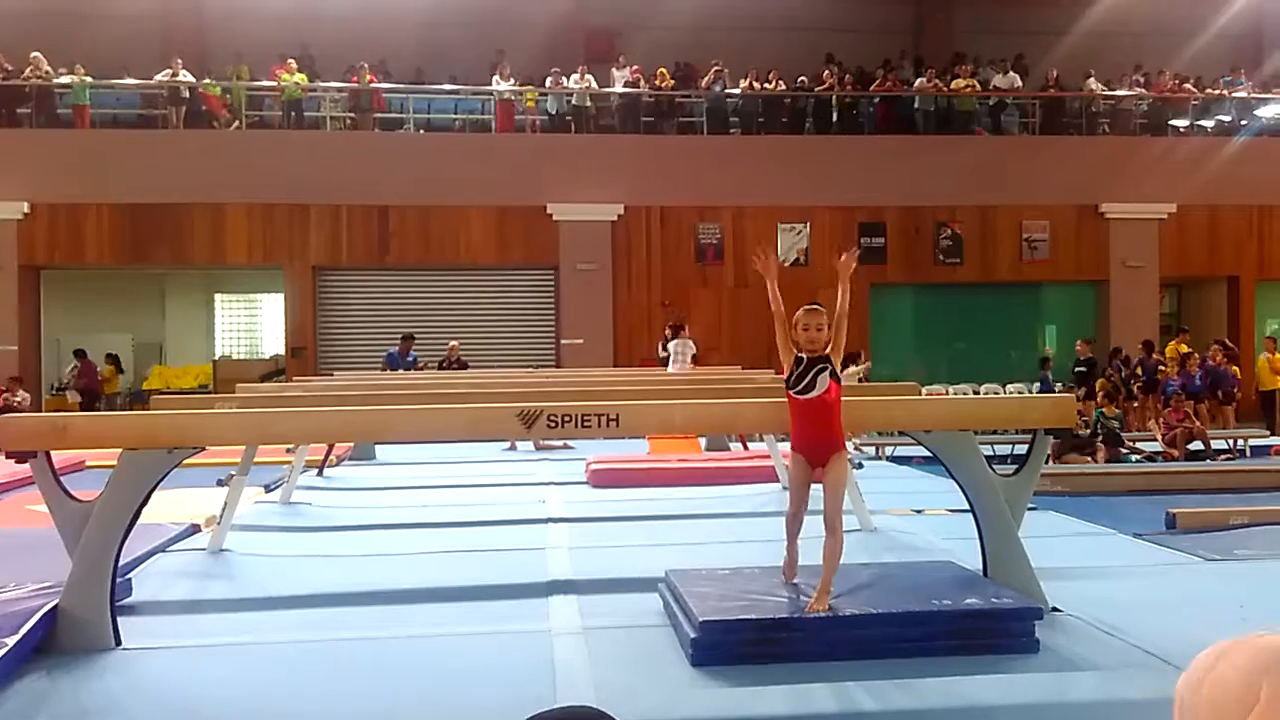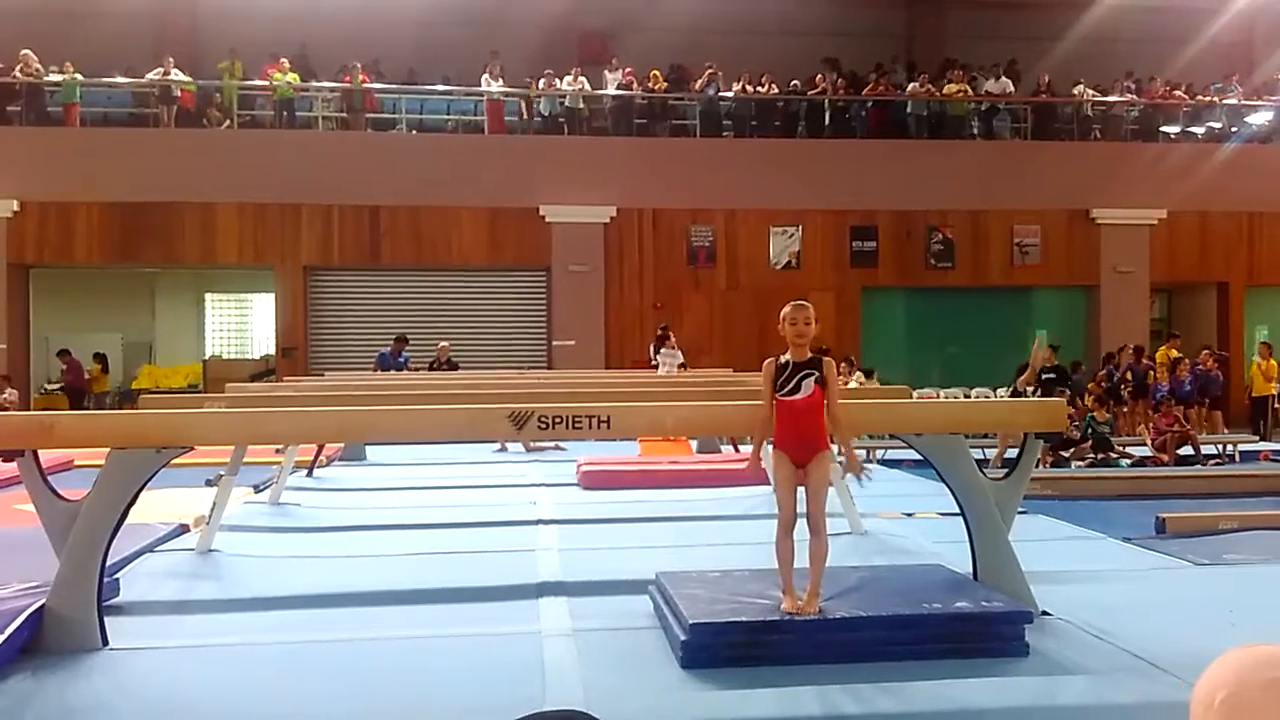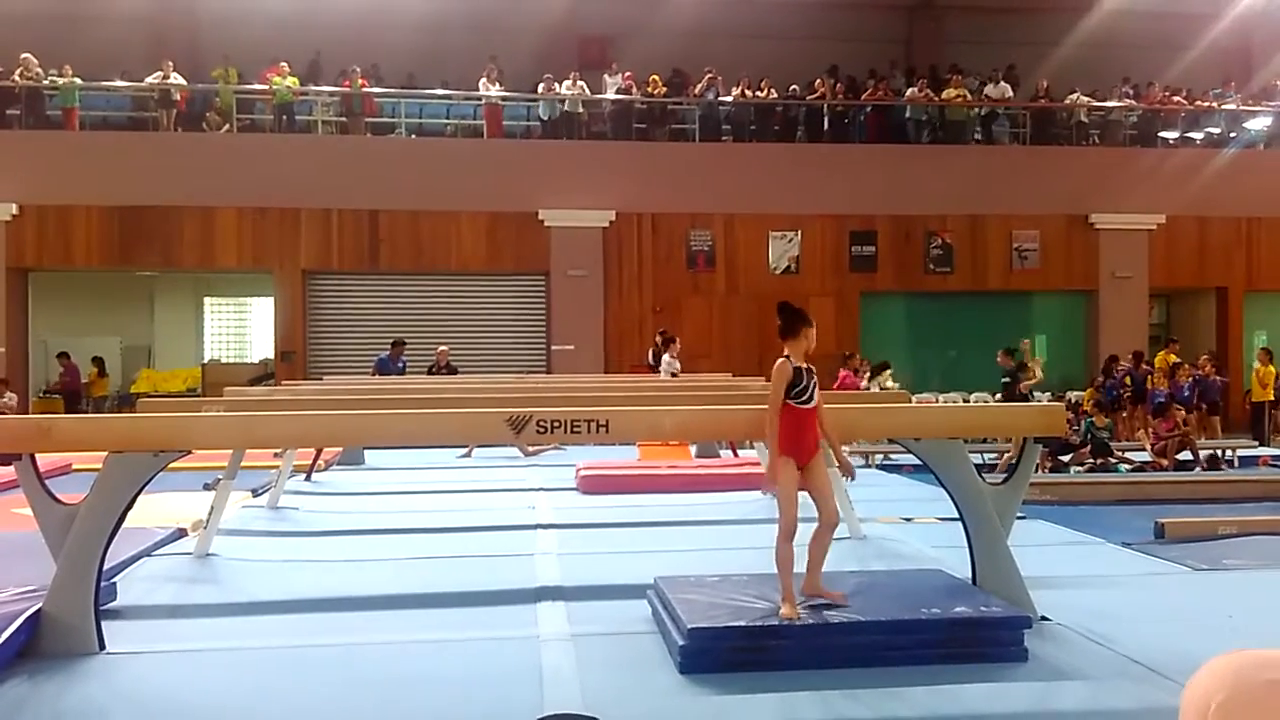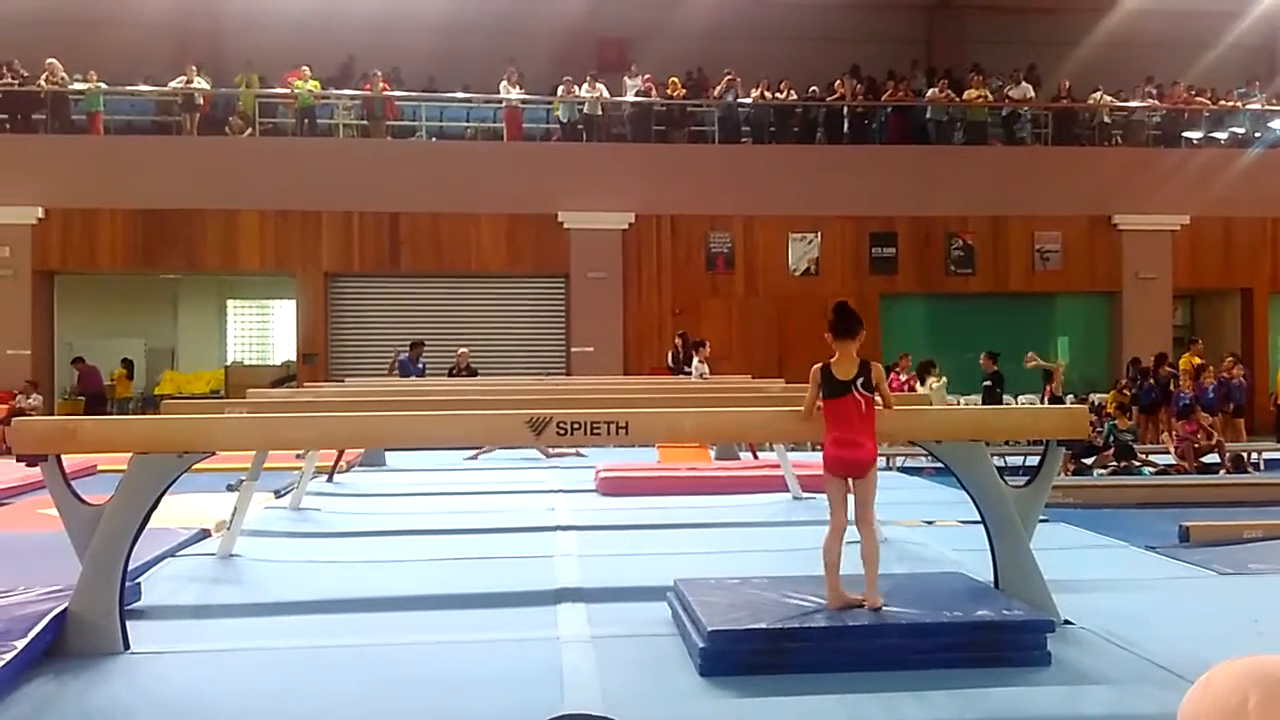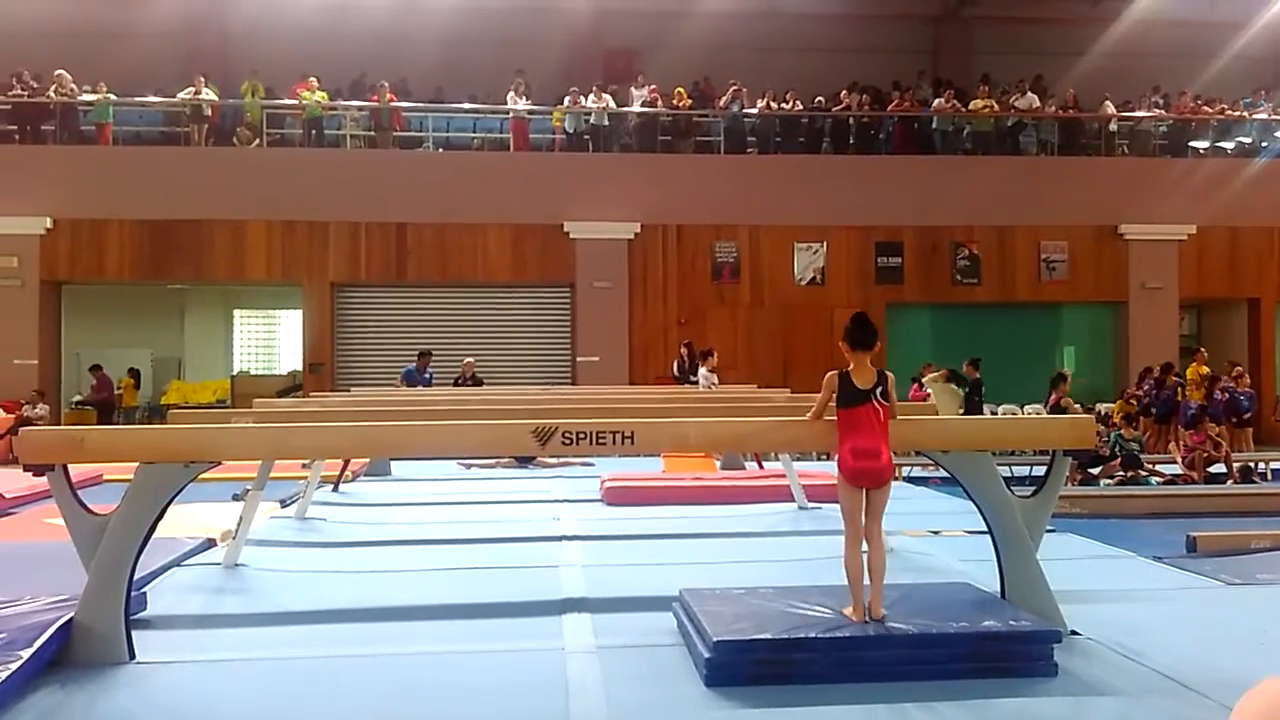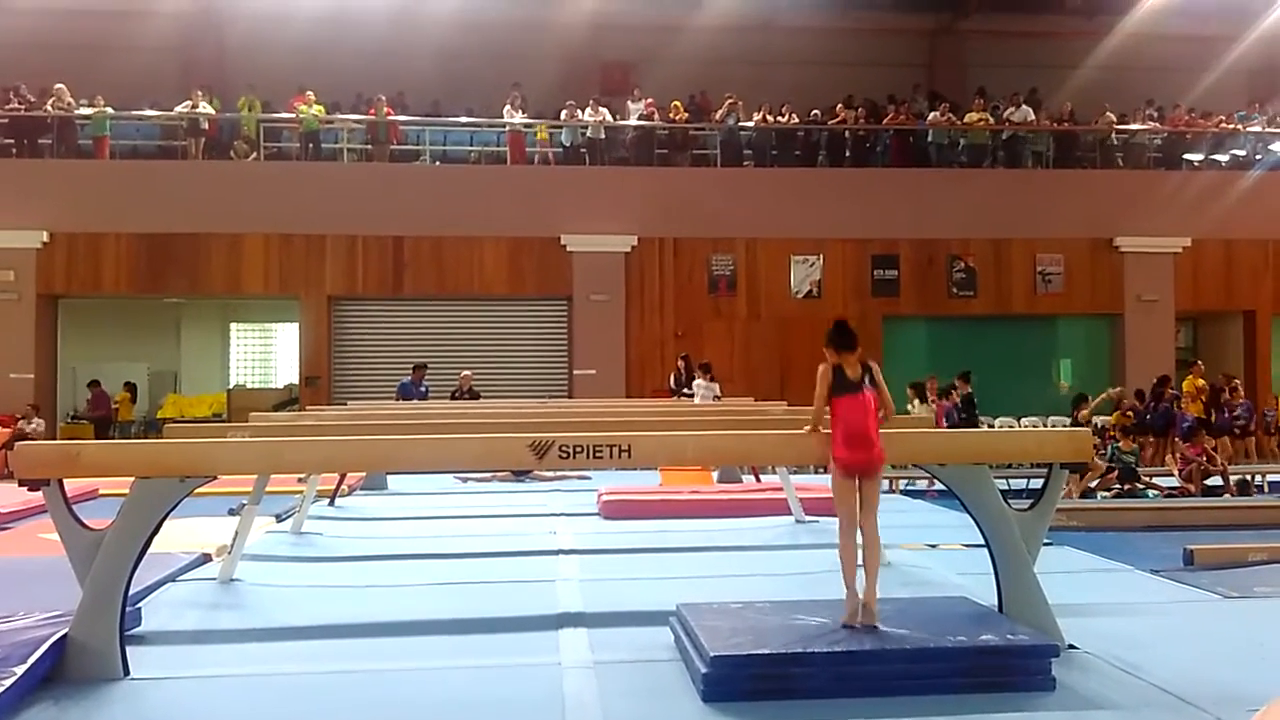
dt=0.7s
person 1, frame 1
left shoulder: (833, 359)
right shoulder: (790, 360)
left elbow: (843, 314)
right elbow: (777, 315)
left wrist: (843, 279)
right wrist: (772, 280)
left hip: (834, 451)
right hip: (801, 450)
left knee: (832, 519)
right knee: (795, 511)
left ankle: (824, 590)
right ankle: (791, 553)
person 1, frame 2
left shoulder: (825, 365)
right shoulder: (772, 366)
left elbow: (833, 413)
right elbow: (767, 414)
left wrist: (849, 452)
right wrist: (756, 452)
left hip: (818, 450)
right hip: (783, 451)
left knee: (817, 521)
right knee: (786, 521)
left ankle: (814, 592)
right ankle: (788, 591)
person 1, frame 3
left shoulder: (809, 370)
right shoulder: (784, 366)
right elbow: (774, 416)
left wrist: (840, 454)
right wrist: (775, 462)
left hip: (812, 453)
right hip: (787, 455)
left knee: (830, 516)
right knee: (788, 525)
left ankle: (812, 583)
right ankle: (787, 598)
person 1, frame 4
left shoulder: (819, 371)
right shoulder: (874, 370)
left elbow: (808, 412)
right elbow: (889, 404)
left hip: (833, 455)
right hip: (863, 455)
left knee: (837, 523)
right knee: (866, 523)
left ankle: (835, 592)
right ankle: (872, 593)
person 1, frame 5
left shoulder: (835, 379)
right shoulder: (887, 379)
left elbow: (816, 415)
left wrist: (812, 414)
left hip: (851, 466)
right hip: (881, 466)
left knee: (853, 537)
right knee: (875, 534)
left ankle: (858, 608)
right ankle: (876, 604)
person 1, frame 6
left shoulder: (827, 371)
right shoulder: (872, 370)
left elbow: (816, 419)
right elbow: (889, 411)
left wrist: (813, 427)
left hip: (844, 456)
right hip: (872, 454)
left knee: (847, 528)
right knee: (869, 525)
left ankle: (852, 596)
right ankle: (871, 597)
